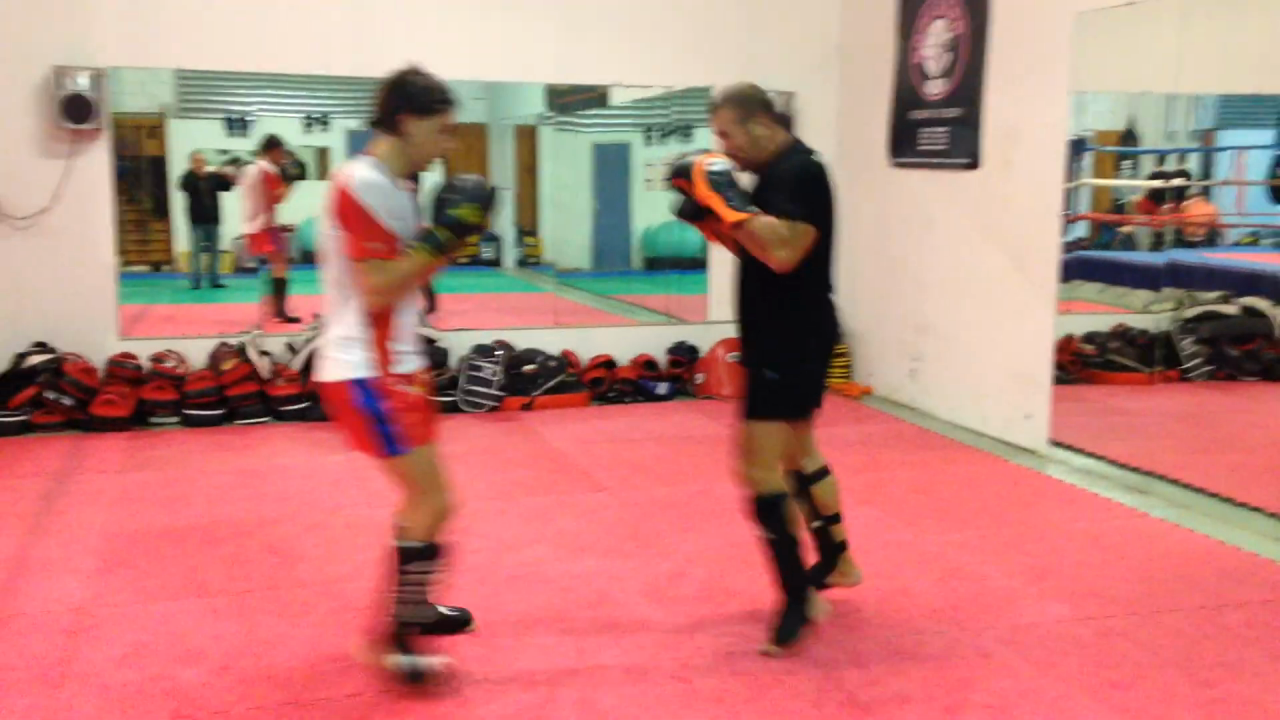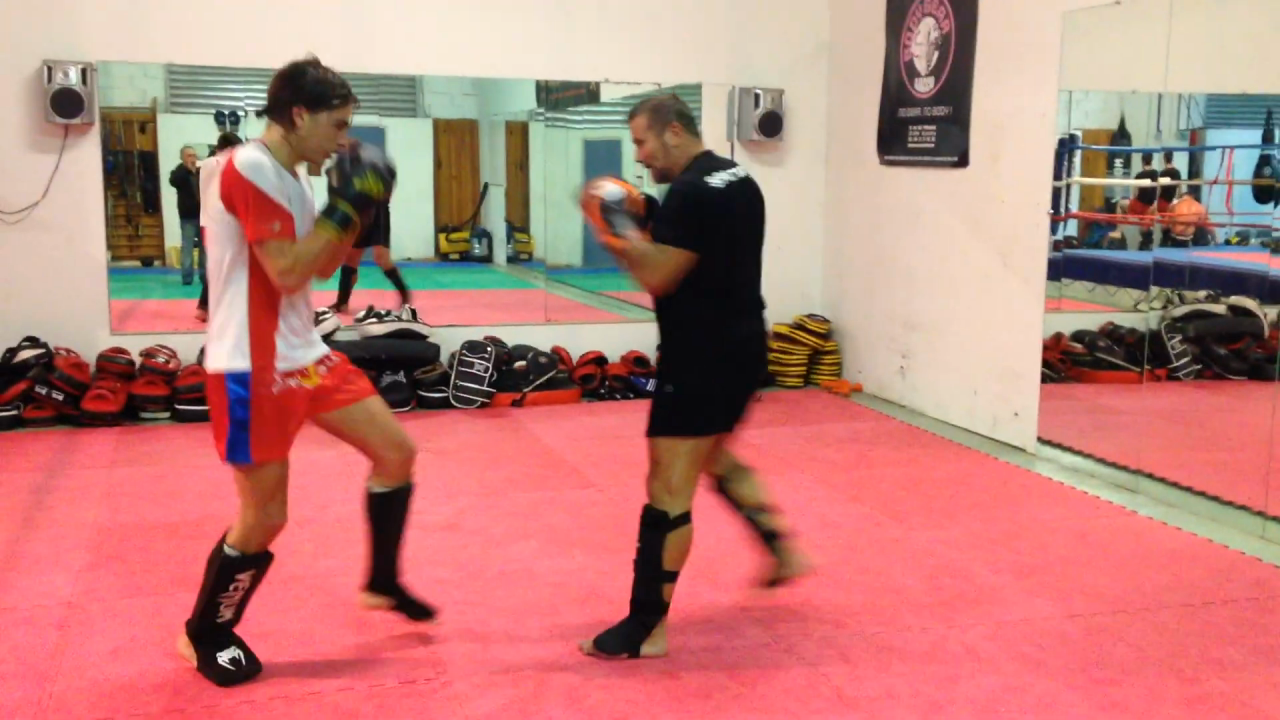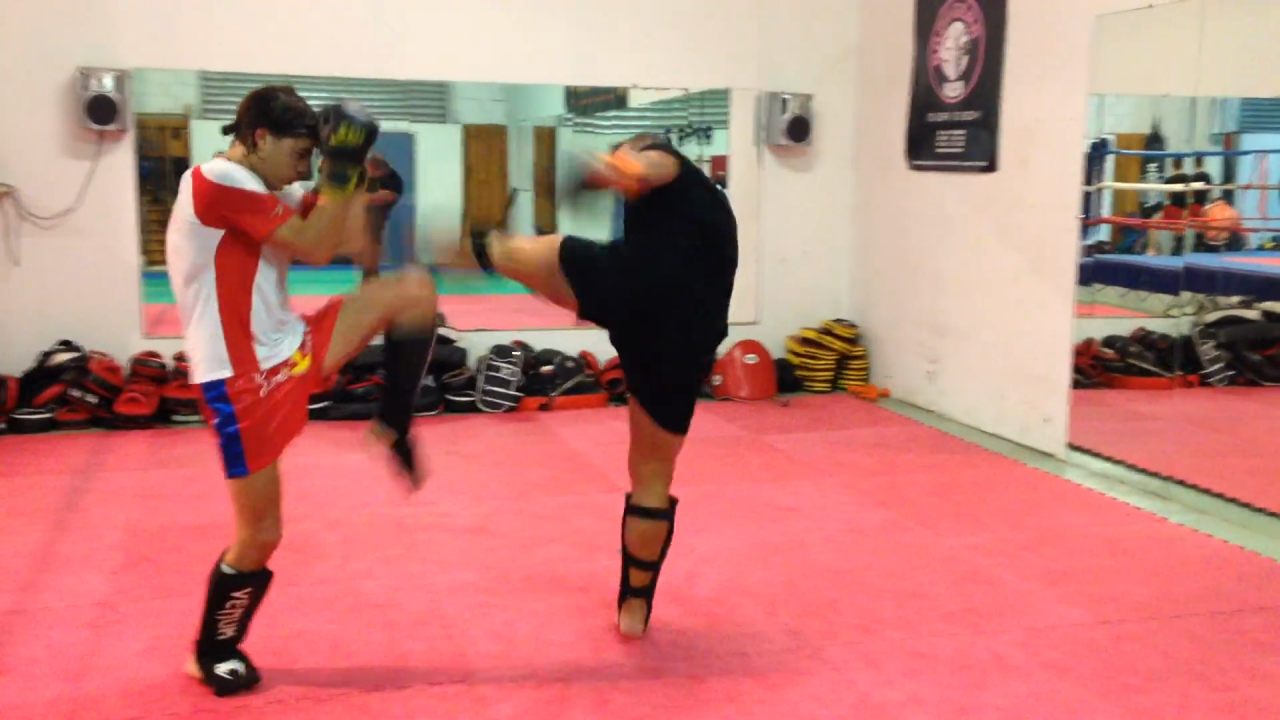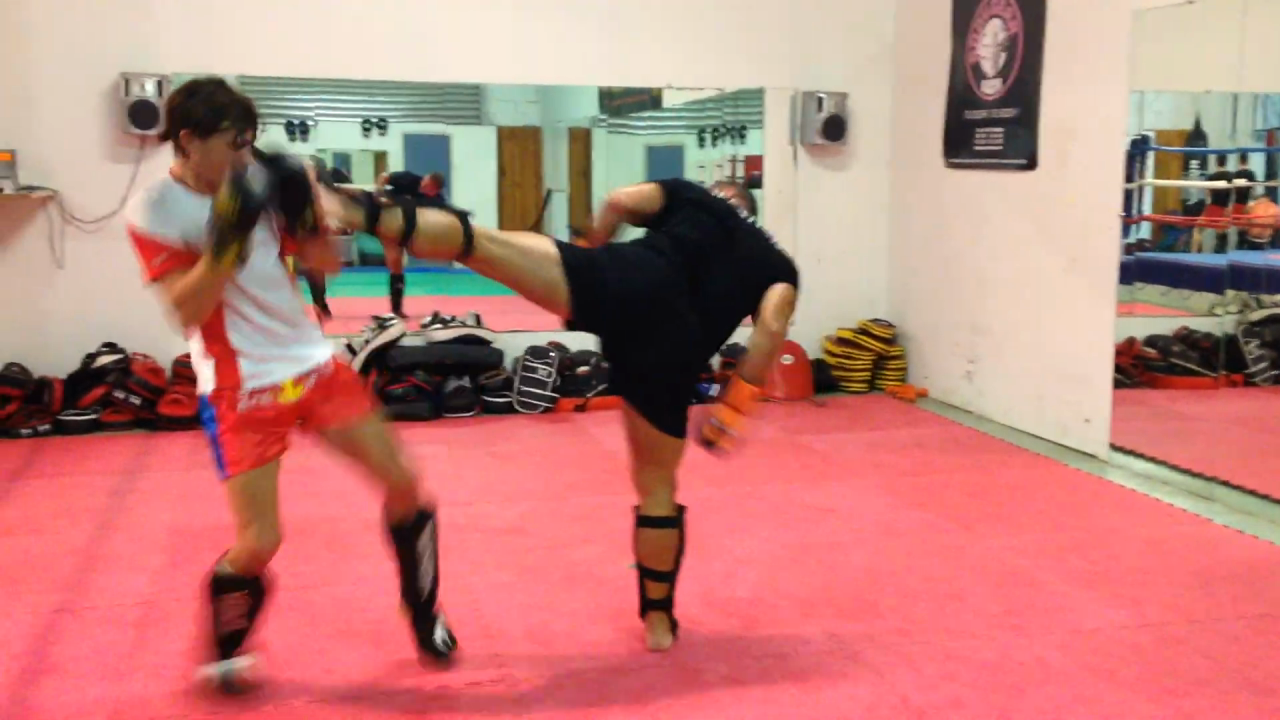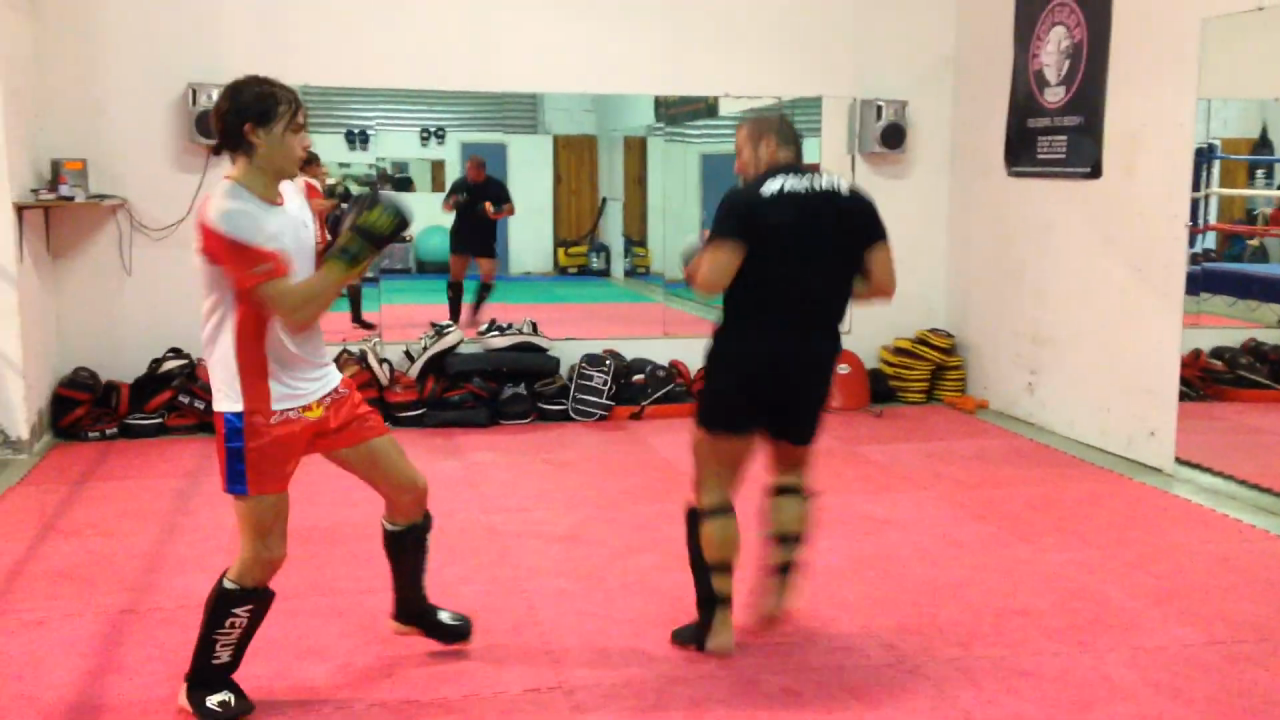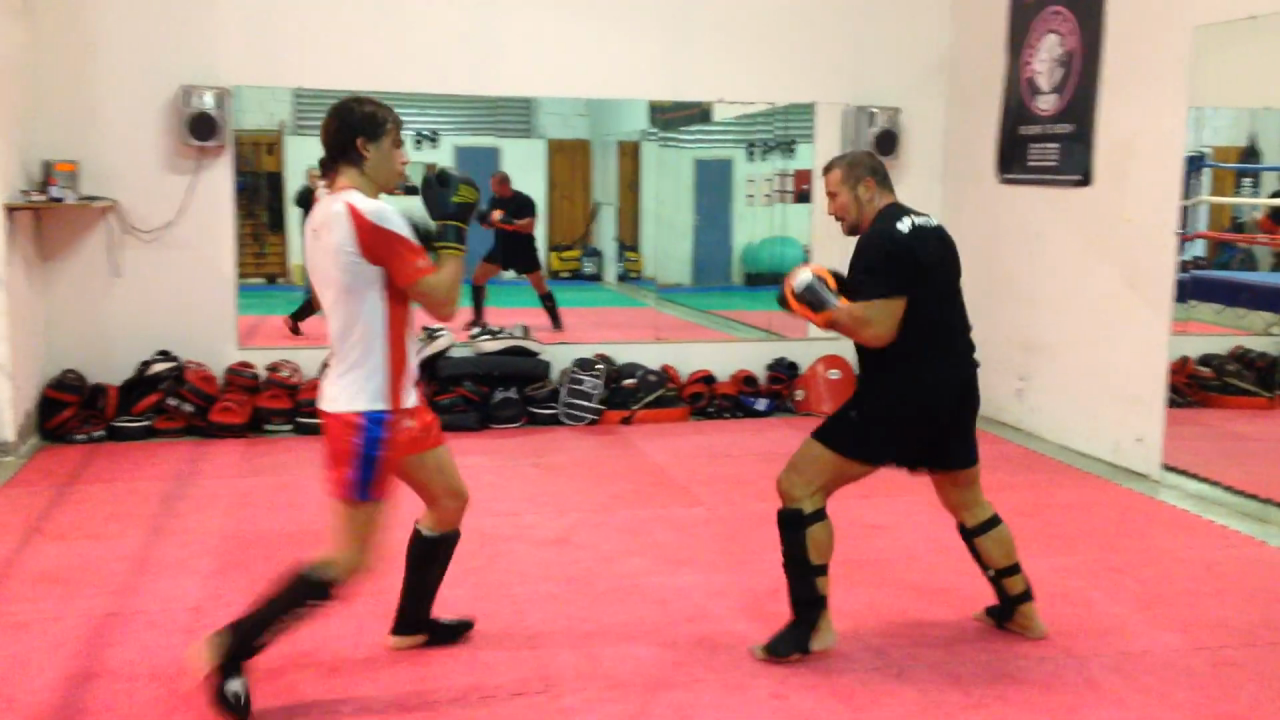
dt=0.4s
person 1, frame 1
left shoulder: (393, 185)
right shoulder: (363, 185)
right elbow: (378, 289)
left wrist: (448, 228)
right wrist: (441, 235)
left hip: (393, 364)
right hip: (365, 373)
left knee: (420, 493)
right knee: (433, 503)
left ankle: (414, 608)
right ankle: (398, 639)
person 1, frame 2
left shoulder: (290, 175)
right shoulder: (246, 170)
left elbow: (322, 262)
right elbow: (288, 273)
left wrist: (355, 204)
right wrist: (345, 207)
left hip: (306, 358)
right hip: (251, 370)
left knee: (396, 452)
right knee: (263, 519)
left ankle: (383, 582)
right ankle: (205, 634)
person 1, frame 3
left shoulder: (259, 191)
right shoulder: (215, 181)
left elbow: (345, 243)
right elbow: (314, 246)
left wrist: (349, 172)
right wrist: (343, 164)
left hip: (292, 350)
right hip: (241, 378)
left knee: (414, 290)
right knee: (260, 535)
left ankle: (392, 424)
right ankle: (212, 650)
person 1, frame 4
left shoulder: (254, 180)
right shoulder: (153, 211)
left elbow: (326, 263)
right elbow: (191, 309)
left wrist: (306, 206)
right wrist: (224, 238)
left hip: (314, 366)
right hip: (241, 390)
left knee: (403, 482)
right knee: (258, 543)
left ankle: (422, 612)
right ankle: (223, 649)
person 1, frame 5
left shoulder: (294, 200)
right shoulder: (224, 216)
right elbow: (299, 308)
left wrist: (355, 241)
right wrist: (355, 246)
left hip: (324, 389)
right hip: (258, 411)
left knee: (409, 489)
right knee: (264, 556)
left ankle: (413, 608)
person 1, frame 6
left shoulder: (329, 212)
right shoulder: (368, 215)
right elbow: (442, 301)
left wrist: (438, 227)
right wrist: (453, 227)
left hip: (388, 402)
right hip: (369, 410)
left knee: (451, 499)
right knee: (349, 559)
left ankle: (411, 620)
right ankle: (232, 649)
person 2, frame 1
left shoulder: (799, 173)
right shoulder: (776, 172)
left elbow: (782, 253)
left wrist: (728, 200)
right wrist: (714, 220)
left hip: (792, 339)
right hip: (782, 335)
left knee: (760, 468)
right knee: (796, 452)
left ankle: (801, 599)
right ankle: (835, 558)
person 2, frame 2
left shoulder: (691, 194)
right shoulder: (738, 181)
left elbow: (655, 276)
left wrist: (615, 229)
right wrist: (641, 234)
left hip: (701, 354)
right hip: (740, 346)
left knee: (667, 488)
right knee: (715, 459)
left ankle: (646, 626)
right ankle: (782, 550)
person 2, frame 3
left shoulder: (674, 174)
right shoulder: (717, 207)
left elbow: (651, 169)
left wrist: (616, 169)
left hip: (634, 295)
right hip: (691, 341)
left knee: (498, 248)
right knee: (651, 481)
right ankle: (635, 605)
person 2, frame 4
left shoulder: (695, 200)
right shoulder: (776, 261)
left elbow: (619, 203)
right elbow: (772, 325)
left wrist: (594, 250)
right wrist: (737, 397)
right hip: (672, 354)
left knee: (473, 239)
right knee: (658, 490)
left ankle: (359, 212)
right ankle: (657, 620)
person 2, frame 5
left shoulder: (747, 200)
right shoulder: (853, 201)
left elbow: (711, 281)
right elbow: (883, 284)
left wrist: (701, 262)
left hip: (745, 356)
right hip: (810, 363)
left knee: (712, 486)
right knee: (790, 472)
left ankle: (715, 619)
right ankle: (778, 589)
person 2, frame 6
left shoulder: (882, 242)
right shoulder: (935, 234)
left elbow: (876, 331)
left wrist: (821, 305)
right wrist: (844, 296)
left hip: (896, 396)
right hip: (952, 390)
left knee: (797, 487)
right knee: (967, 501)
left ankle: (811, 624)
right ankle: (1021, 608)
